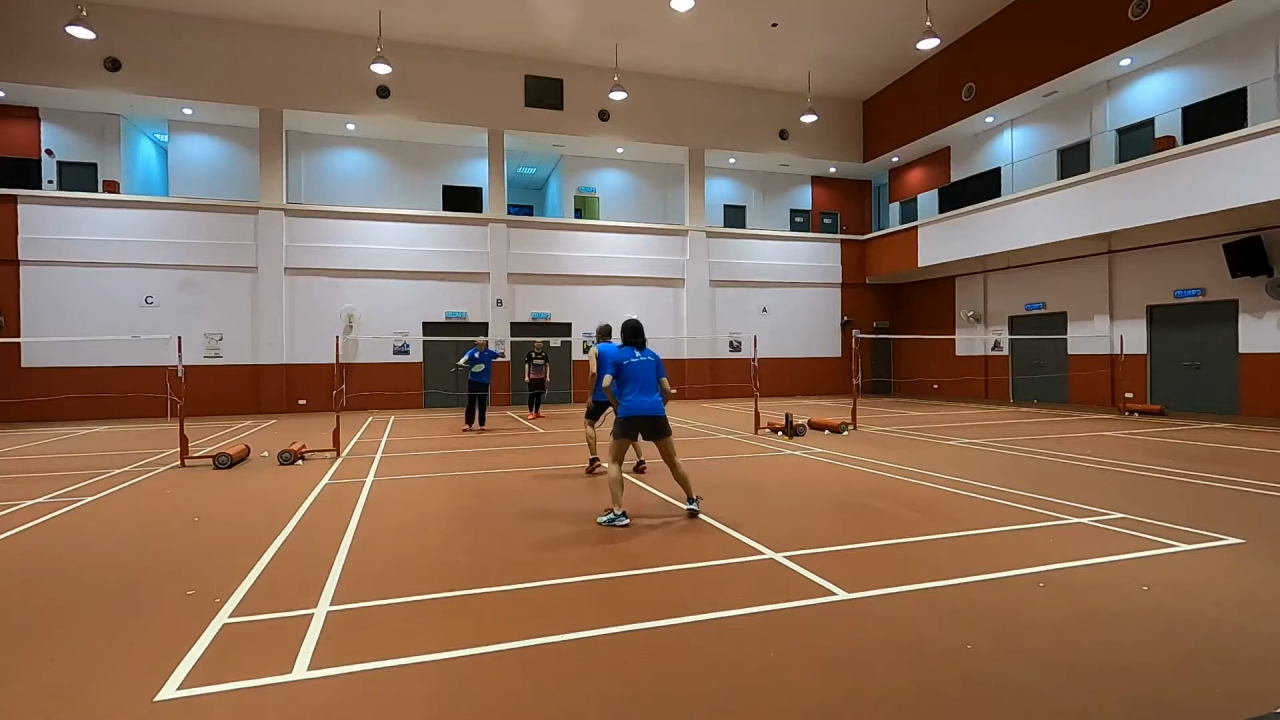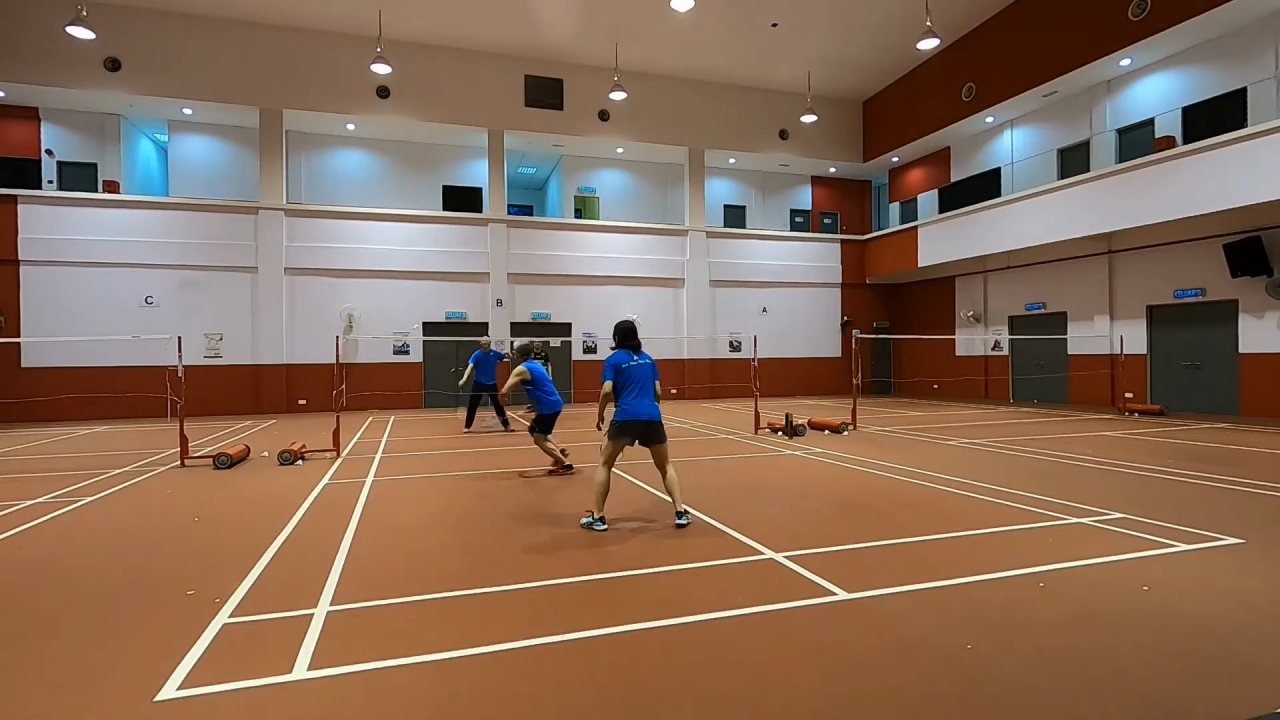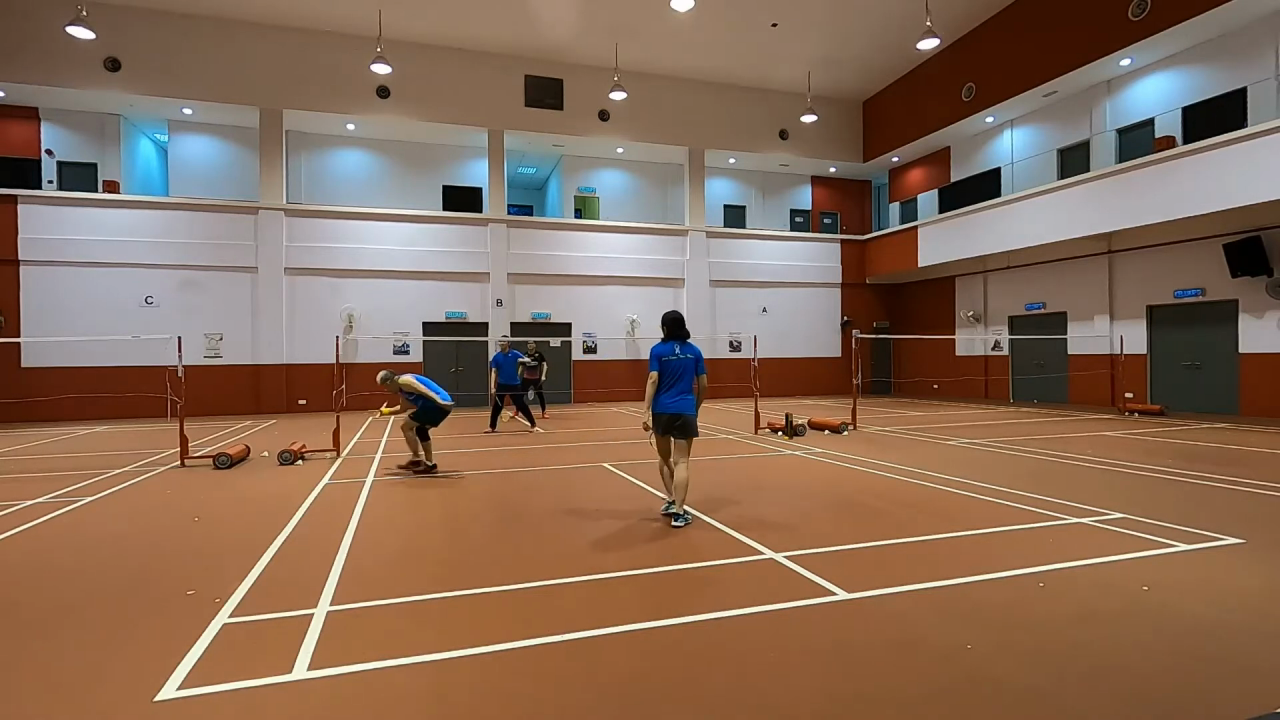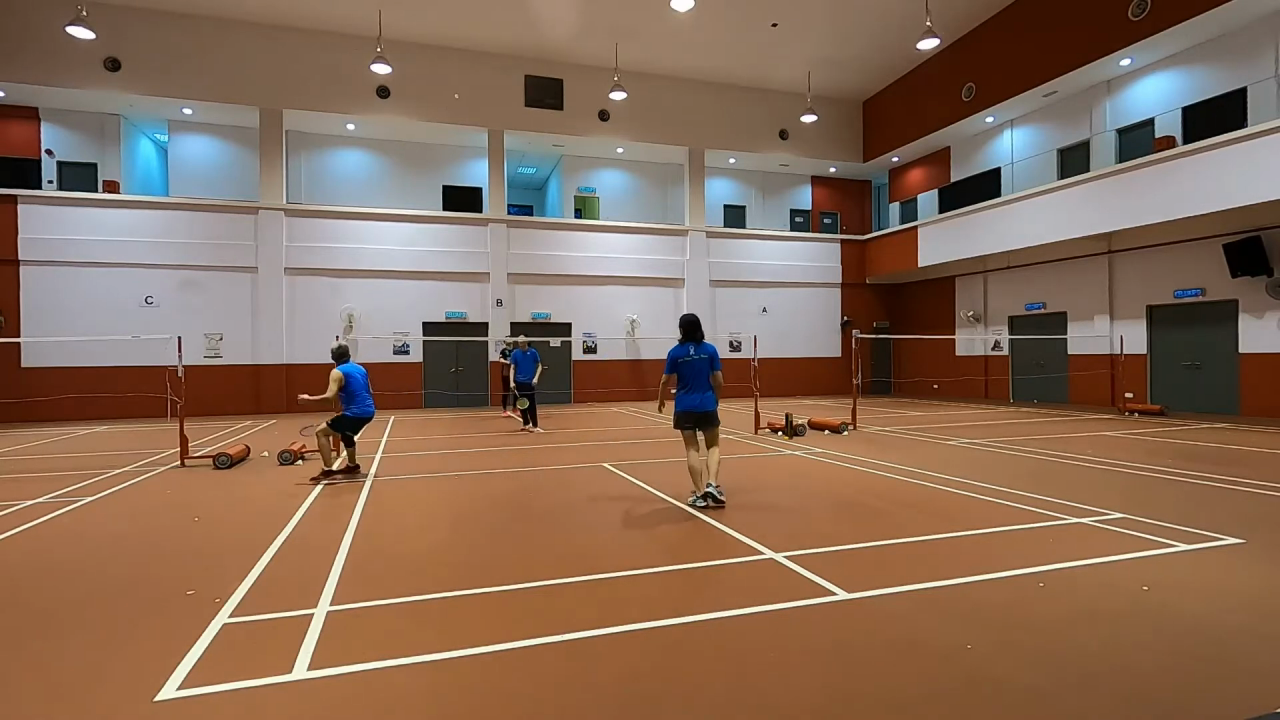
dt=0.5s
person 1, frame 1
left shoulder: (616, 356)
right shoulder: (653, 356)
left elbow: (606, 385)
right elbow: (666, 388)
left wrist: (616, 405)
left hip: (629, 413)
right hip: (655, 412)
left knee: (614, 461)
right knee: (672, 460)
left ankle: (618, 512)
right ankle: (692, 500)
person 1, frame 2
left shoulder: (614, 359)
right shoulder: (648, 359)
left elbow: (607, 391)
right elbow: (658, 391)
left wrist: (600, 415)
left hip: (625, 418)
right hip: (652, 417)
left knee: (605, 465)
right knee: (665, 466)
left ankle: (598, 517)
right ankle: (680, 512)
person 1, frame 3
left shoulder: (658, 350)
right shoulder: (694, 351)
left elbow: (653, 380)
right elbow: (702, 385)
left wrist: (647, 411)
right wrist: (696, 408)
left hip: (661, 410)
right hip: (685, 411)
left knee: (665, 458)
right knee: (681, 462)
left ankle: (671, 501)
right ankle: (679, 512)
person 1, frame 4
left shoulder: (675, 352)
right shoulder: (710, 350)
left elbow: (665, 381)
right elbow: (719, 381)
left wrist: (661, 400)
right wrist: (714, 398)
left hip: (684, 407)
right hip: (706, 406)
left knee: (692, 450)
right knee: (713, 447)
left ankle: (699, 494)
right ankle: (711, 486)
